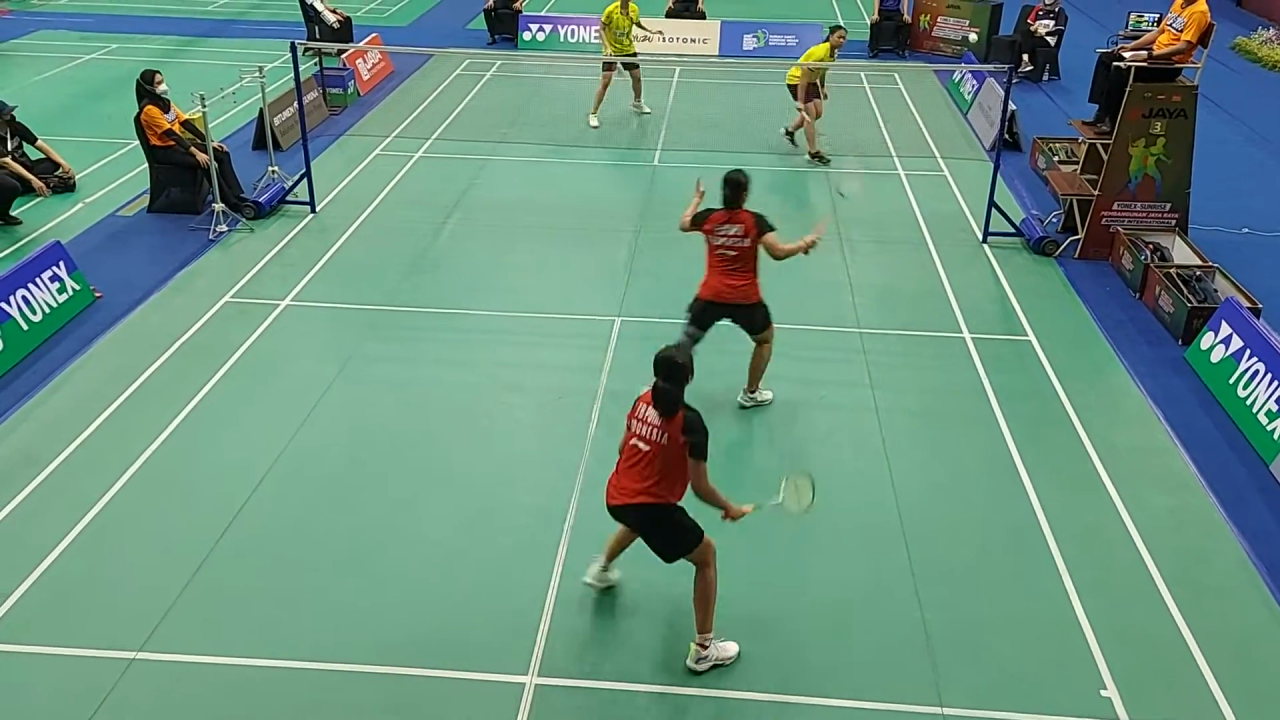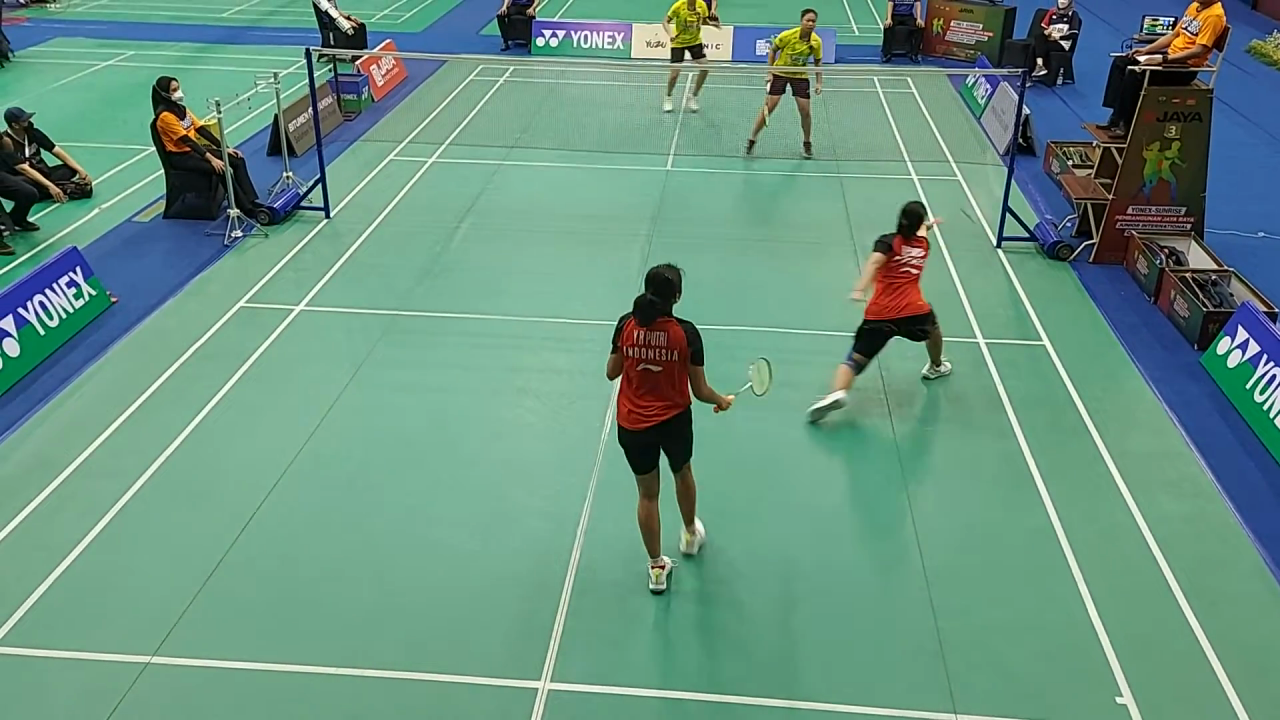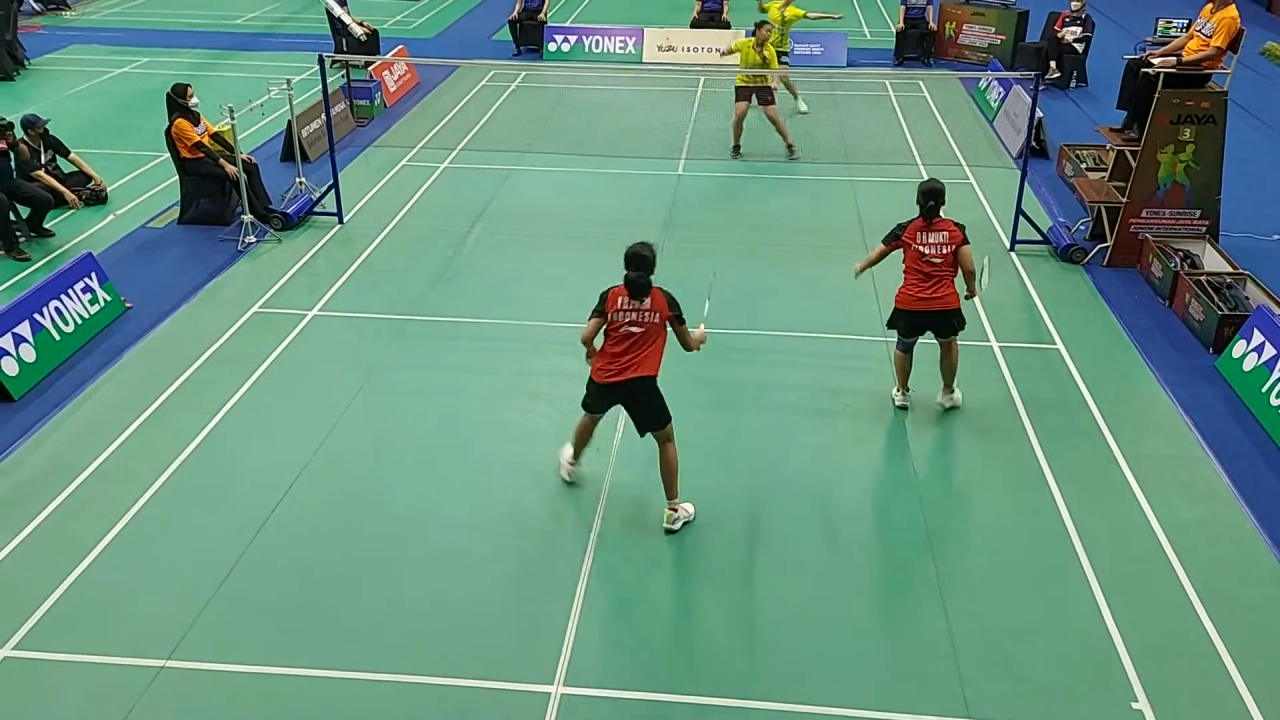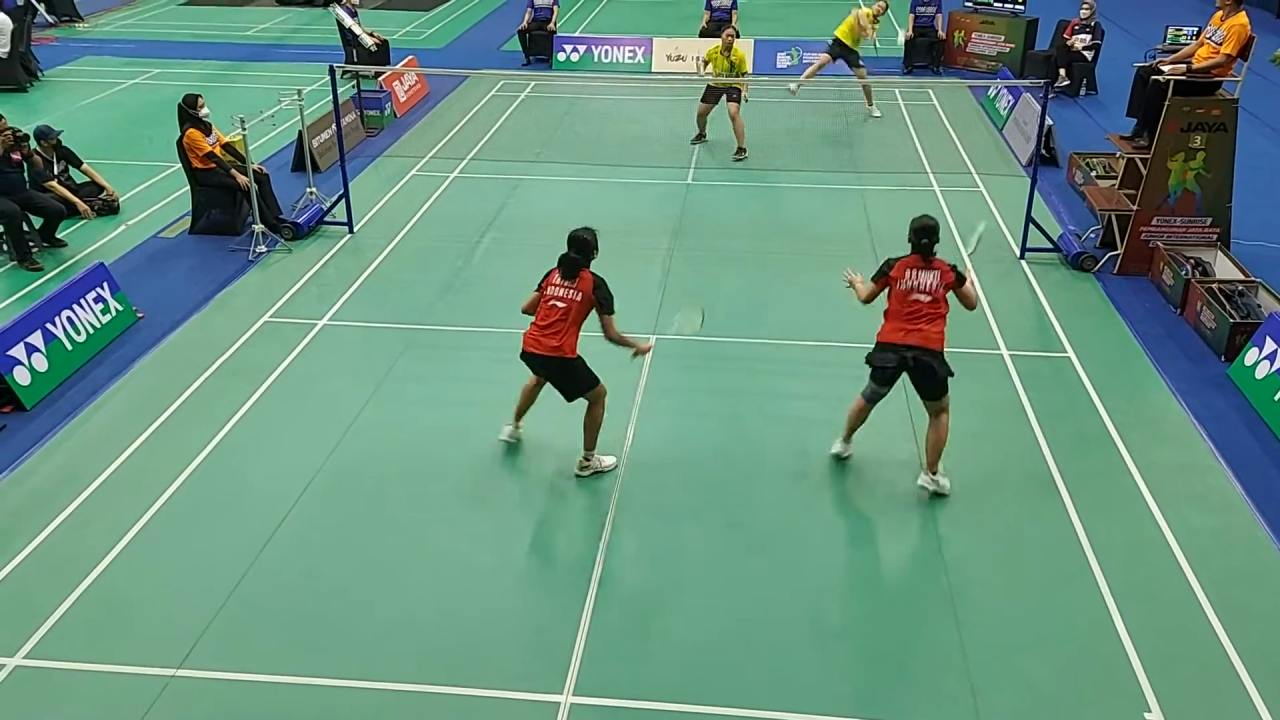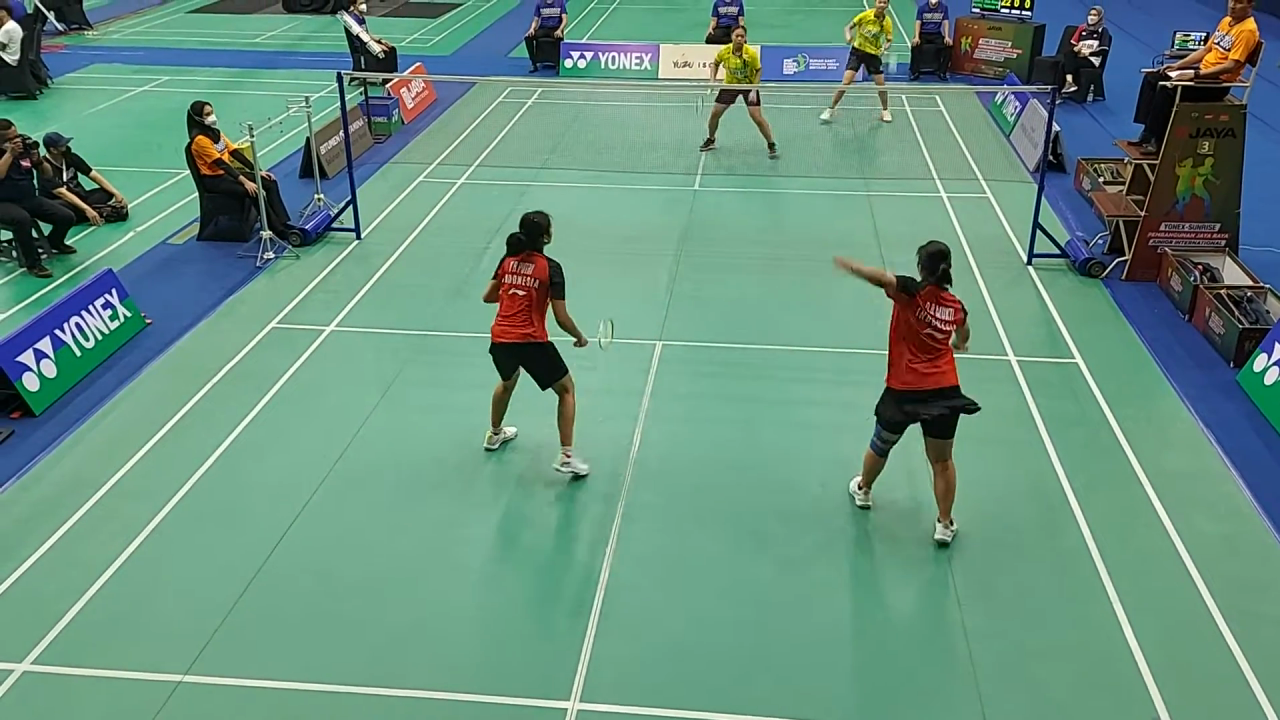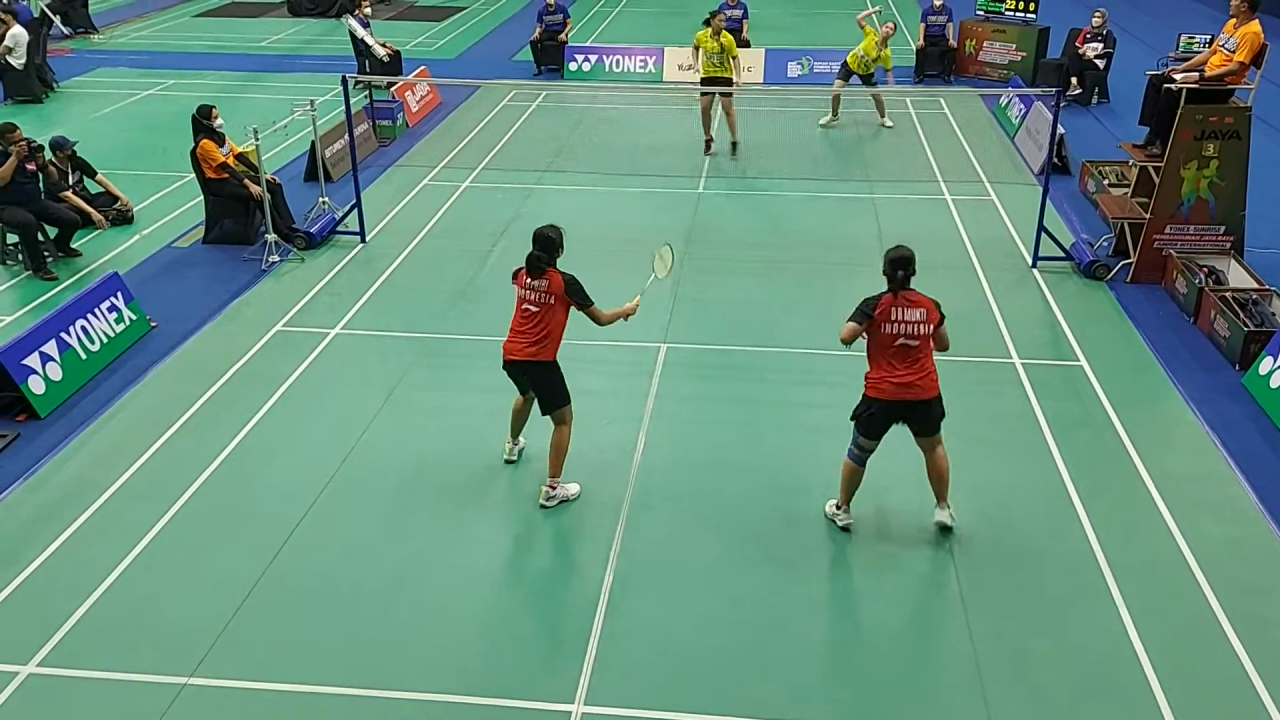
dt=0.5s
person 1, frame 1
left shoulder: (641, 402)
right shoulder: (690, 423)
right elbow: (699, 487)
right wrist: (730, 509)
left hip: (615, 497)
right hip: (653, 505)
right knee: (706, 557)
left ankle: (602, 567)
right ankle: (703, 649)
person 1, frame 2
left shoulder: (626, 324)
right shoulder: (686, 333)
left elbow: (611, 373)
right elbow: (700, 391)
right wrist: (721, 401)
left hip: (631, 424)
right hip: (673, 419)
left knee: (648, 494)
right knee: (683, 473)
left ankle: (656, 568)
right ankle: (690, 534)
person 1, frame 3
left shoulder: (610, 296)
right shoulder: (664, 300)
left elbow: (586, 337)
right elbow: (688, 344)
left wrist: (590, 351)
right wrist: (700, 337)
left hip: (603, 379)
right hip: (641, 383)
left knee: (590, 418)
right knee: (666, 441)
left ankle: (571, 465)
right ankle: (674, 510)
person 1, frame 4
left shoulder: (553, 274)
right shoulder: (595, 284)
left elbow: (527, 308)
right elbow: (611, 334)
right wrist: (637, 346)
left hip: (530, 349)
right hip: (559, 356)
left knee: (539, 378)
right knee: (598, 396)
left ankle: (513, 428)
right ankle: (588, 460)
person 1, frame 5
left shoulder: (507, 261)
right shoulder: (550, 268)
left elbow: (488, 297)
right elbow: (561, 317)
right wrist: (579, 336)
left hip: (500, 339)
right hip: (531, 342)
left knee: (507, 383)
right knee: (566, 390)
left ankle: (495, 435)
right ankle: (567, 455)
person 1, frame 6
left shoulder: (522, 275)
right shoulder: (566, 282)
right elbow: (601, 319)
left wrist: (533, 262)
right wrist: (627, 310)
left hip: (510, 355)
right hip: (539, 360)
left knee: (526, 395)
right knee: (563, 420)
left ankle: (512, 445)
right ankle: (552, 489)
person 2, frame 1
left shoulder: (709, 218)
right shoulder: (755, 221)
left elbow: (685, 225)
right elbow: (778, 252)
left wrist: (696, 200)
right wrist: (804, 244)
left hip: (711, 296)
right hip: (746, 298)
left knee: (688, 340)
right knee: (765, 340)
right ankle: (751, 392)
person 2, frame 2
left shoulder: (888, 242)
right shoulder: (923, 244)
left elbow: (874, 263)
left wrist: (860, 288)
right wrist: (927, 227)
left hip: (879, 316)
right hip: (915, 312)
left knee: (854, 363)
right knee: (932, 328)
left ankle: (836, 394)
right ankle: (936, 367)
person 2, frame 3
left shoulder: (905, 230)
right shoulder: (956, 231)
left elbow: (875, 257)
right elbow: (969, 270)
left wrist: (861, 267)
right wrist: (971, 289)
left hip: (909, 304)
right hip: (945, 305)
left knee: (904, 347)
right knee: (949, 344)
left ankle: (902, 393)
right ankle: (949, 393)
person 2, frame 4
left shoulder: (894, 266)
right shoulder: (948, 271)
left elbow: (866, 297)
right elbow: (971, 303)
left wrist: (856, 282)
right wrist: (967, 280)
left hip: (891, 344)
right hip: (927, 349)
left knee: (870, 397)
right knee: (939, 412)
left ankle: (844, 442)
right ankle: (932, 474)
person 2, frame 5
left shoulder: (912, 294)
right shoulder: (957, 306)
left elbow: (881, 277)
right elbow: (963, 340)
left wrist: (853, 267)
left hip: (905, 391)
right hip: (946, 394)
left knee: (880, 446)
right knee: (942, 460)
left ankle: (863, 491)
right ankle: (944, 525)
person 2, frame 6
left shoulder: (874, 306)
right shoulder: (931, 306)
left elbow: (846, 337)
right elbow: (943, 346)
left wrist: (863, 330)
left hip: (881, 396)
right hip: (924, 395)
left knee: (858, 452)
right knee: (934, 448)
left ankle: (842, 510)
right ankle: (943, 509)
